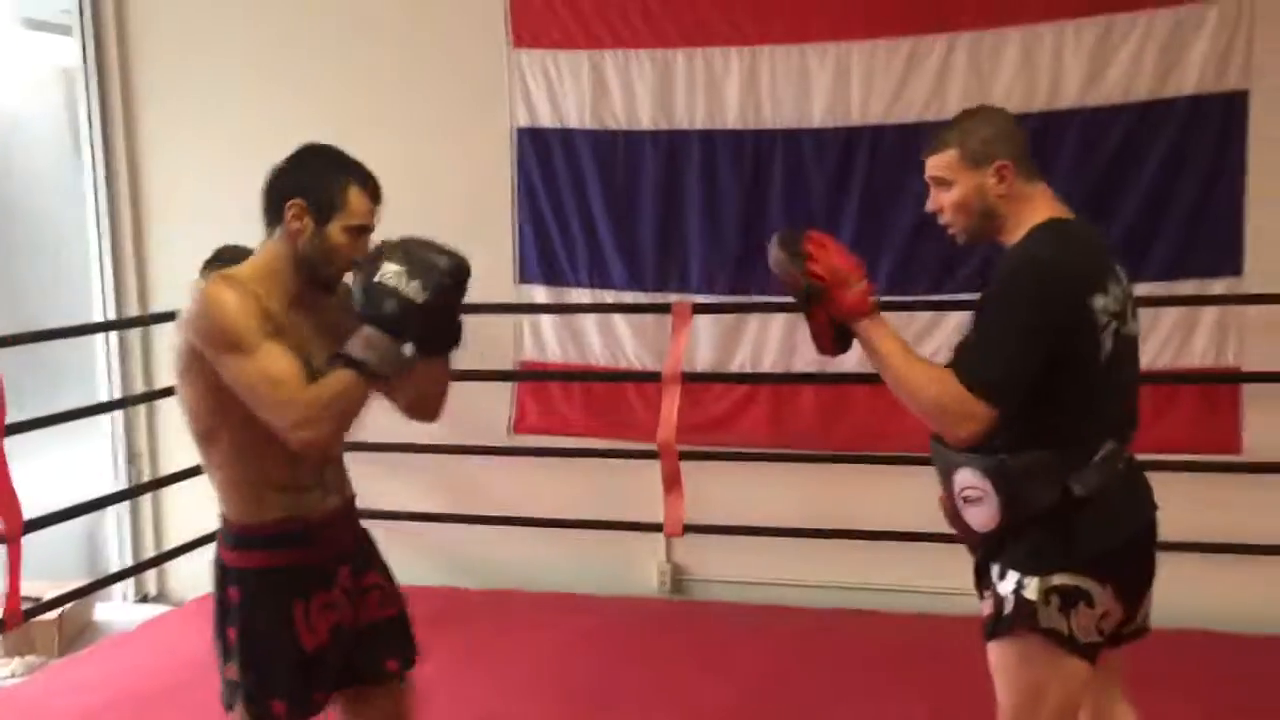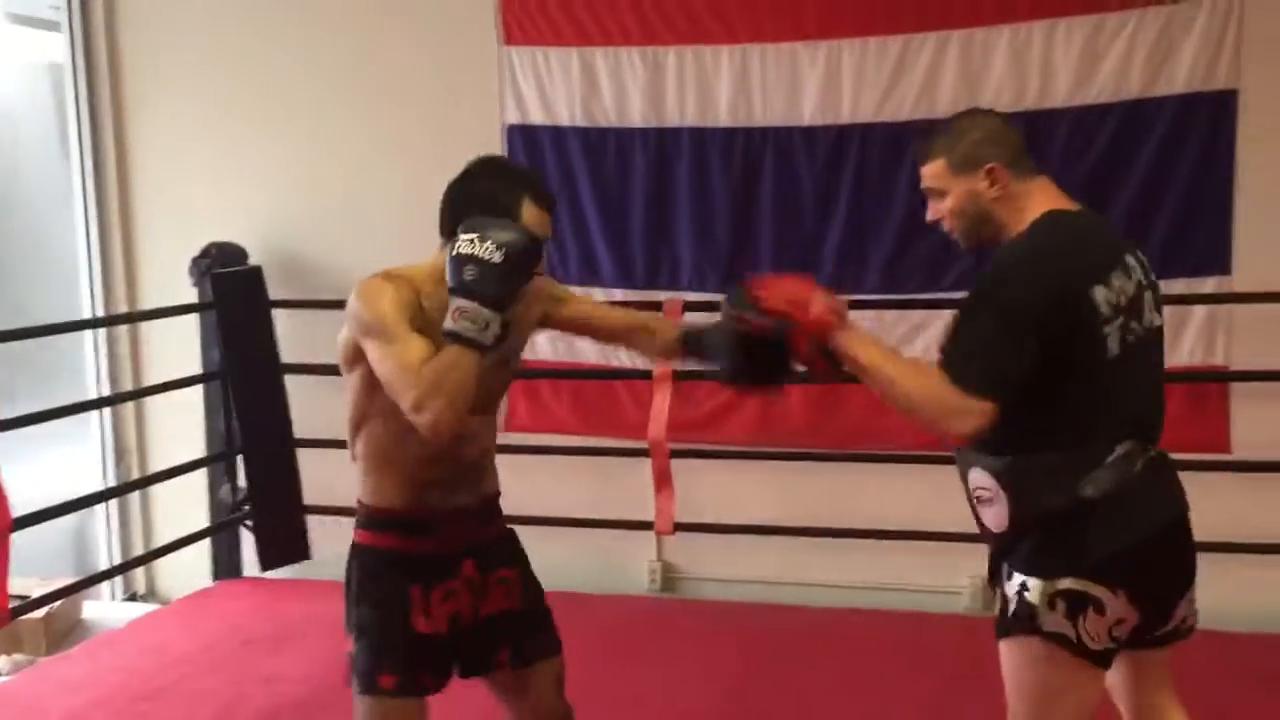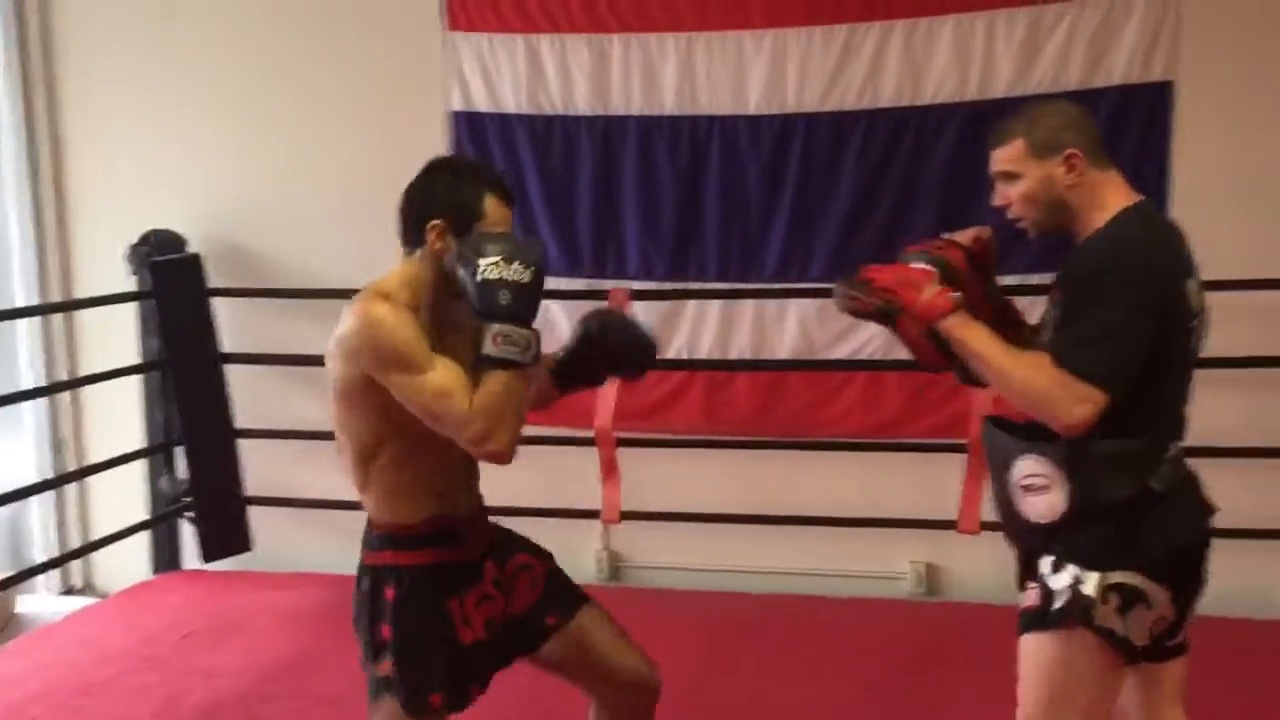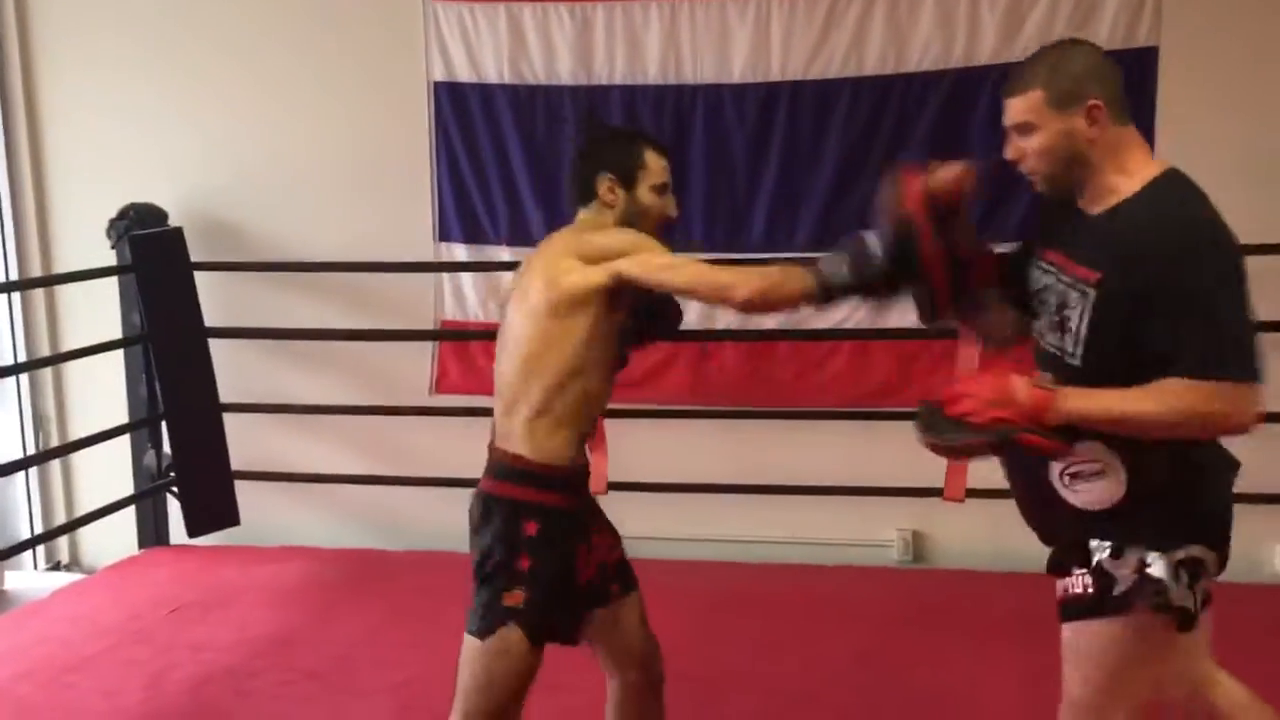
dt=0.5s
person 1, frame 1
left shoulder: (1035, 273)
right shoulder: (1081, 251)
left elbow: (961, 415)
left wrist: (860, 313)
right wrist: (987, 470)
left hip: (1060, 540)
right hip: (1100, 519)
person 1, frame 2
left shoulder: (1028, 270)
right shoulder: (1107, 245)
left elbow: (961, 413)
left wrist: (829, 326)
left hip: (1075, 538)
right hip: (1141, 516)
person 1, frame 3
left shoulder: (1119, 257)
right shoulder: (1139, 243)
left elbow: (1069, 403)
right elbow: (1063, 368)
left wrist: (944, 312)
left hip: (1110, 539)
right hip: (1144, 526)
person 1, frame 4
left shoulder: (1178, 234)
right shoulder: (1068, 210)
right elbow: (1002, 303)
left wrist: (1045, 402)
left hip: (1147, 522)
right hip: (1105, 512)
person 2, frame 1
left shoulder: (332, 300)
right shoulder: (221, 305)
left elbow: (421, 404)
right elbow: (307, 429)
left wrist: (434, 329)
right wrist: (379, 330)
left hip: (347, 548)
right hip: (268, 571)
person 2, frame 2
left shoulder: (522, 289)
right shoulder: (382, 299)
left elbow: (632, 328)
right elbow: (433, 415)
left wrist: (714, 337)
right wrist: (478, 299)
left hip: (484, 540)
right hip: (397, 558)
person 2, frame 3
left shoulder: (456, 303)
right shoulder: (376, 320)
left elbow: (524, 392)
right elbow: (491, 438)
left wrist: (578, 362)
right wrist: (510, 321)
left hip: (485, 547)
right hip: (412, 574)
person 2, frame 4
left shoulder: (568, 258)
right shoulder: (606, 247)
right elbow: (737, 288)
left wrist: (620, 336)
right wrist: (851, 268)
left hip: (556, 500)
right hip: (526, 508)
left knee: (637, 661)
